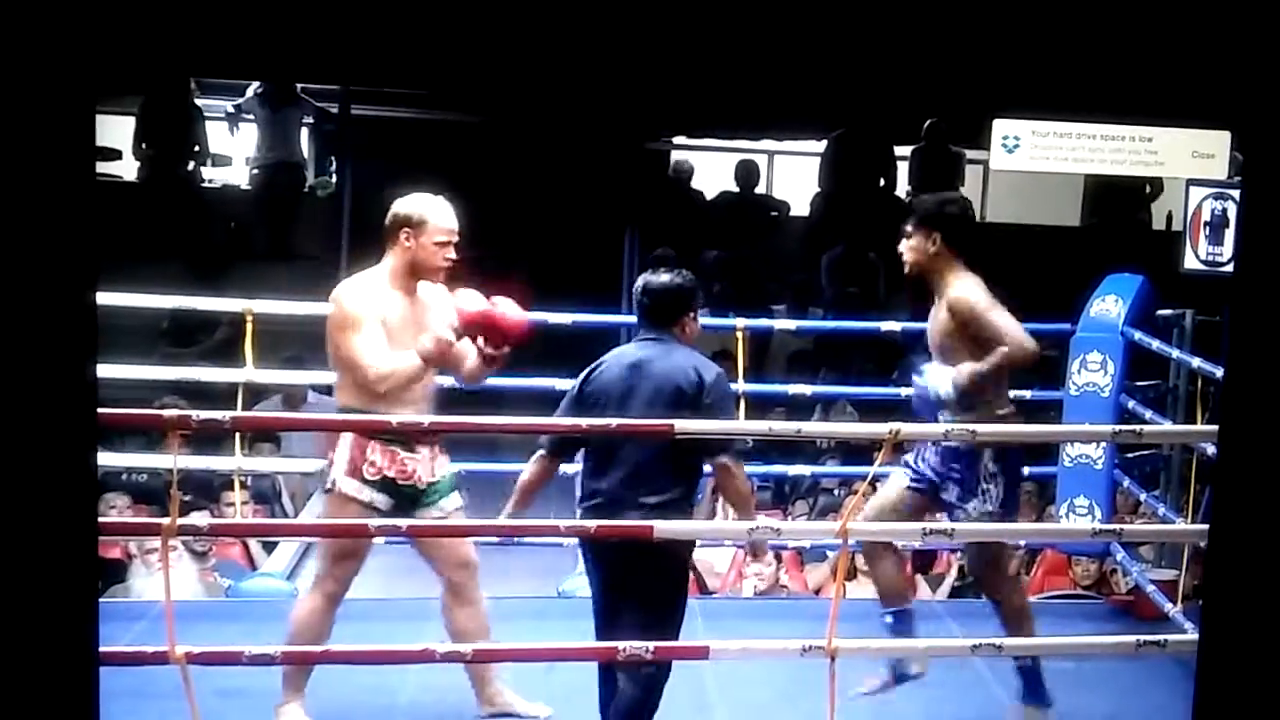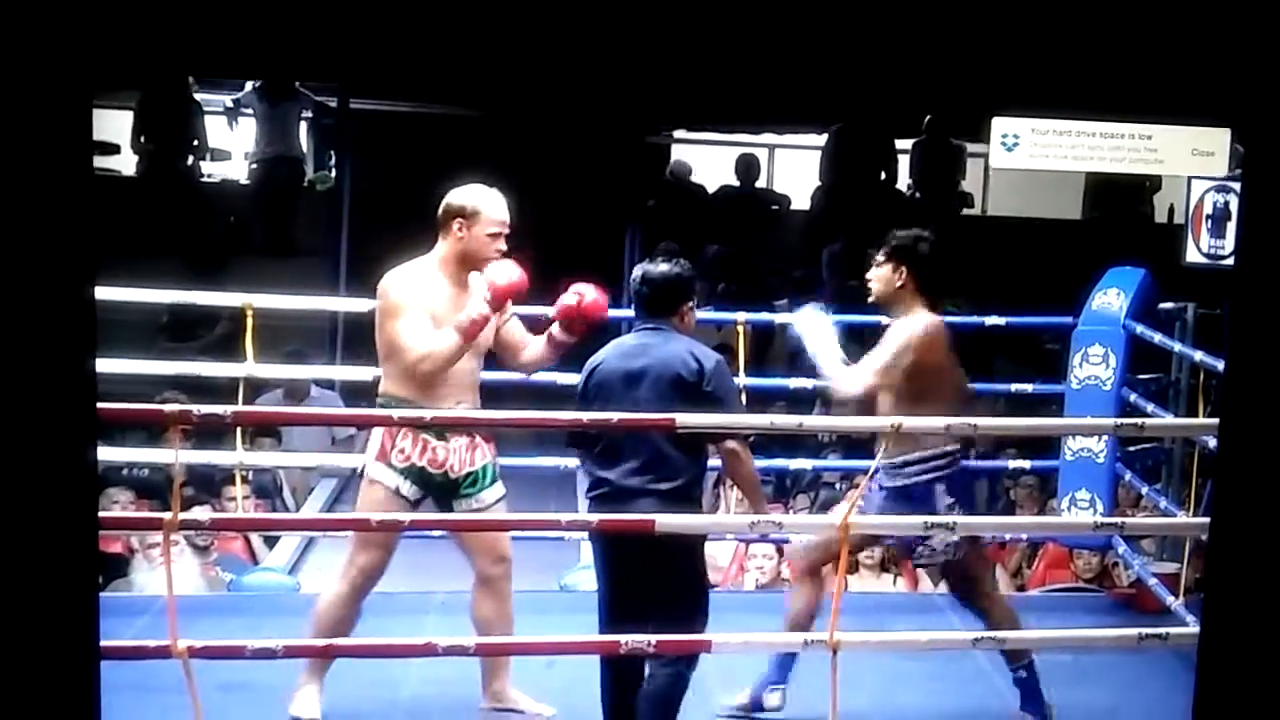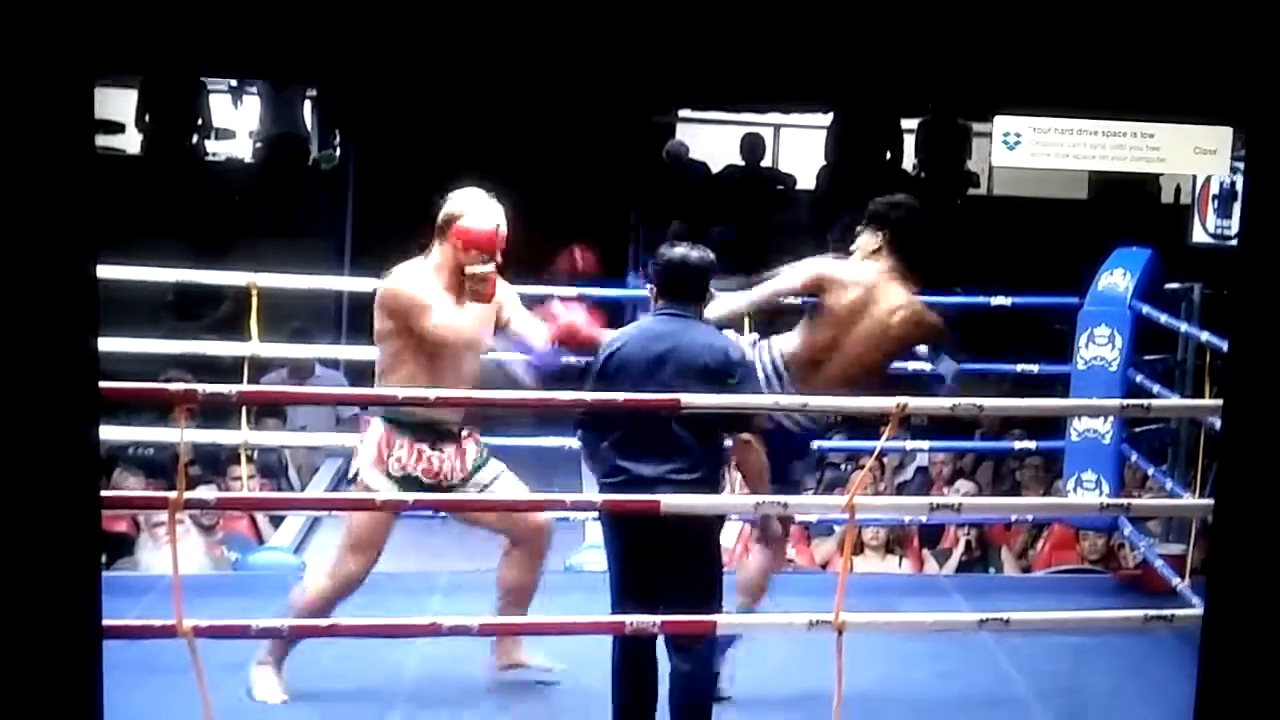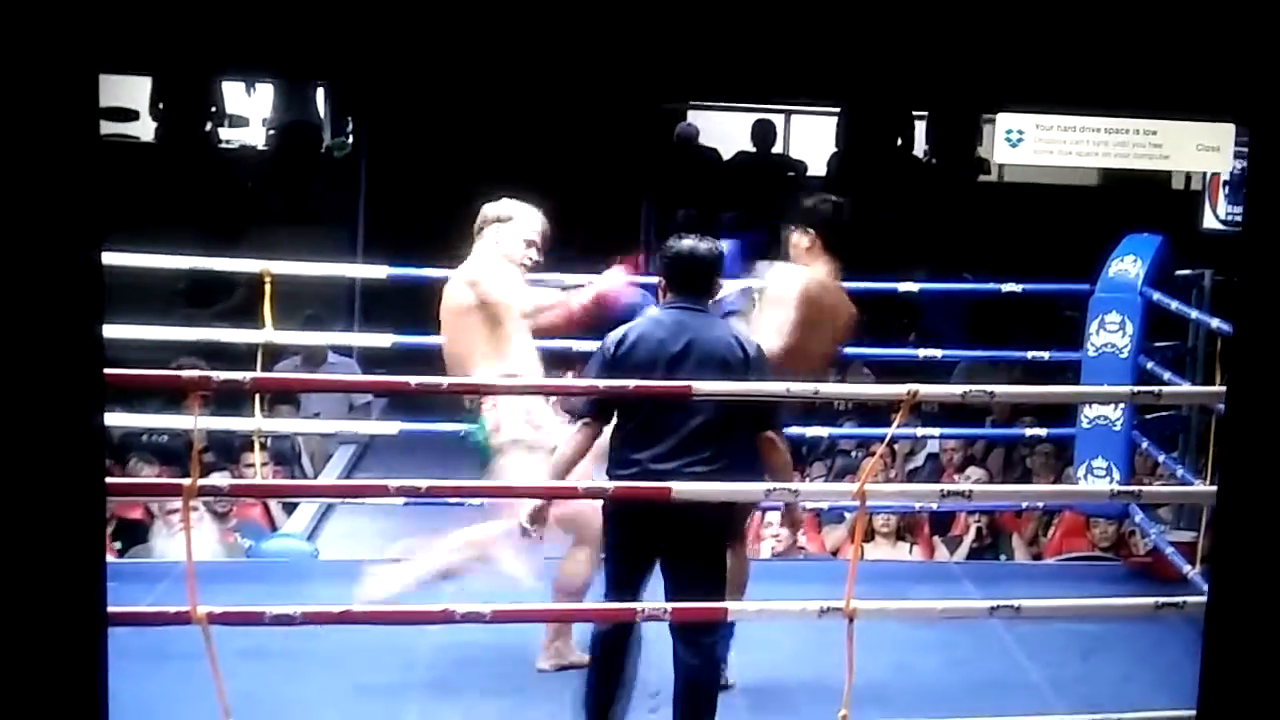
dt=0.3s
person 1, frame 1
left shoulder: (436, 296)
right shoulder: (356, 296)
left elbow: (468, 371)
right elbow: (378, 380)
left wrist: (490, 346)
right wrist: (431, 347)
left hip: (425, 455)
right hip: (368, 454)
left knee: (462, 572)
right knee: (331, 582)
person 1, frame 2
left shoulder: (487, 287)
right shoulder: (403, 284)
left elbow: (525, 357)
right elbow: (420, 364)
left wrist: (562, 331)
right wrist: (469, 325)
left hip: (467, 445)
right hip: (405, 441)
left knee: (497, 564)
right knee: (363, 568)
person 1, frame 3
left shoulder: (494, 289)
right shoulder: (404, 285)
left elbow: (533, 339)
right elbow: (462, 338)
left wrist: (561, 331)
right wrist: (479, 283)
left hip: (455, 447)
right hip: (398, 443)
left knee: (532, 528)
right knee: (350, 567)
left ankle: (508, 649)
right ankle: (269, 661)
person 1, frame 4
left shoulder: (495, 291)
right shoulder: (484, 272)
right elbow: (531, 306)
right wrist: (593, 295)
left hip: (529, 421)
right hip: (518, 414)
left knee: (588, 530)
left ankle: (558, 646)
person 2, frame 1
left shoulder: (966, 295)
right shoulder: (948, 294)
left elbow: (1025, 349)
right elbow: (977, 356)
left wrist: (961, 379)
left hip: (979, 448)
right hip: (944, 443)
left knee: (991, 576)
right knee: (872, 526)
right ankle: (903, 653)
person 2, frame 2
left shoulder: (916, 330)
right shoulder: (913, 329)
left elbow: (854, 388)
right elbow: (957, 393)
left wrist: (819, 342)
left hip: (929, 482)
right hip: (893, 478)
left knee: (975, 591)
right knee: (805, 560)
person 2, frame 3
left shoulder: (836, 273)
right shoulder: (917, 317)
left elbow: (762, 295)
left wrist: (706, 316)
left hip: (766, 383)
right hip: (796, 425)
right knee: (770, 536)
right ankle: (719, 648)
person 2, frame 4
left shoulder: (791, 278)
right shoulder: (847, 311)
left elbow: (771, 350)
left wrist: (738, 313)
right knee: (735, 534)
right ankle: (717, 659)
person 3, frame 1
left shoulder: (600, 370)
right shoulder: (702, 375)
left elbow: (550, 452)
right elbow: (724, 463)
left wrist: (512, 509)
left hip: (599, 526)
right hip: (661, 532)
left knee: (614, 643)
right knee: (645, 658)
person 3, frame 2
left shoulder: (599, 362)
right shoulder: (701, 362)
left elbow: (580, 446)
right elbow: (730, 447)
right wrist: (761, 509)
left hip: (609, 517)
right hip: (672, 519)
left knee: (619, 640)
person 3, frame 3
left shoulder: (616, 347)
right shoulder: (725, 352)
left elbow: (591, 436)
right elbow: (745, 441)
left hip: (625, 506)
right hip: (690, 510)
left knee: (632, 629)
right knee: (692, 637)
person 3, frame 4
left shoulder: (625, 338)
right shoulder: (741, 347)
left elbow: (588, 424)
right elbow: (767, 436)
left hip: (631, 498)
right hip: (701, 503)
left knee: (616, 614)
right knee: (698, 630)
